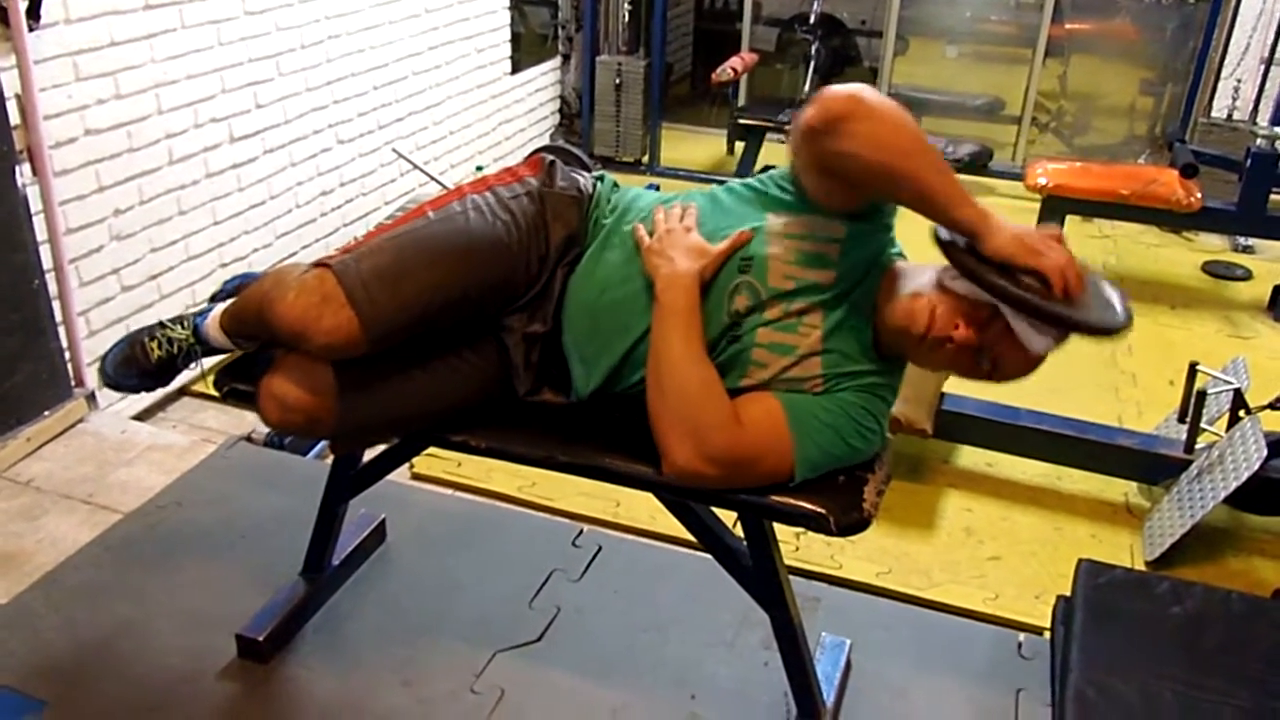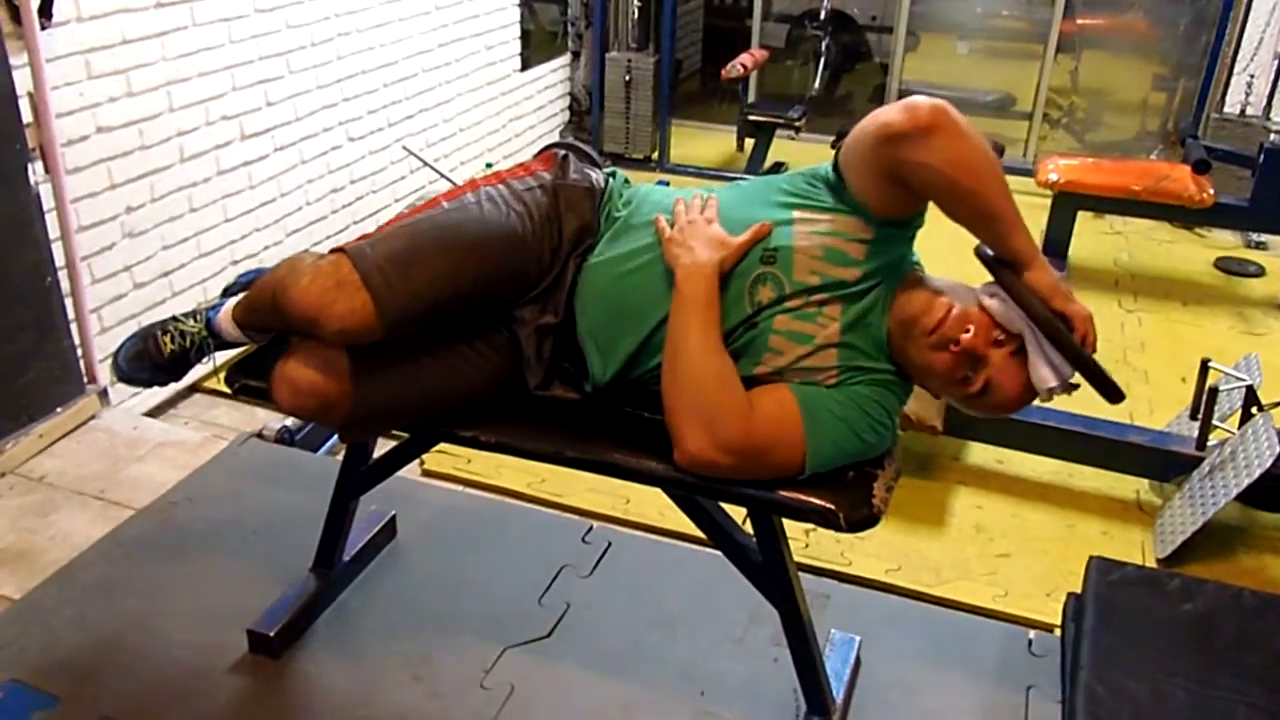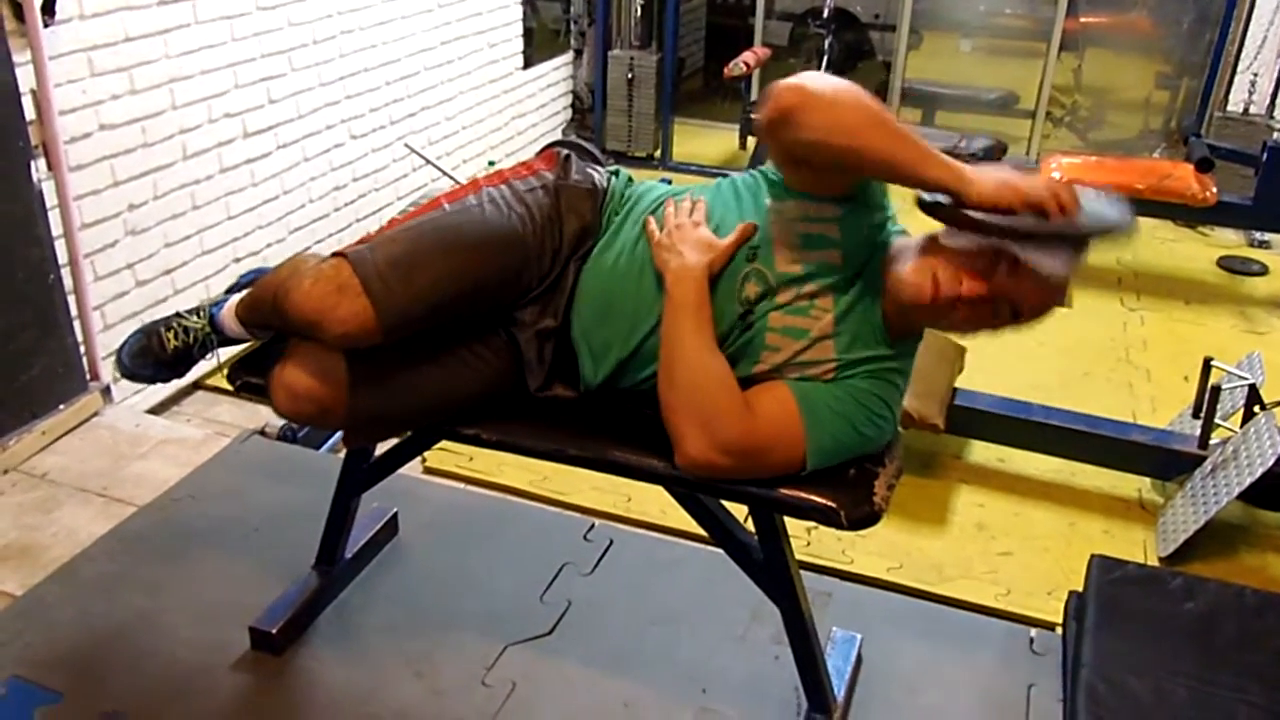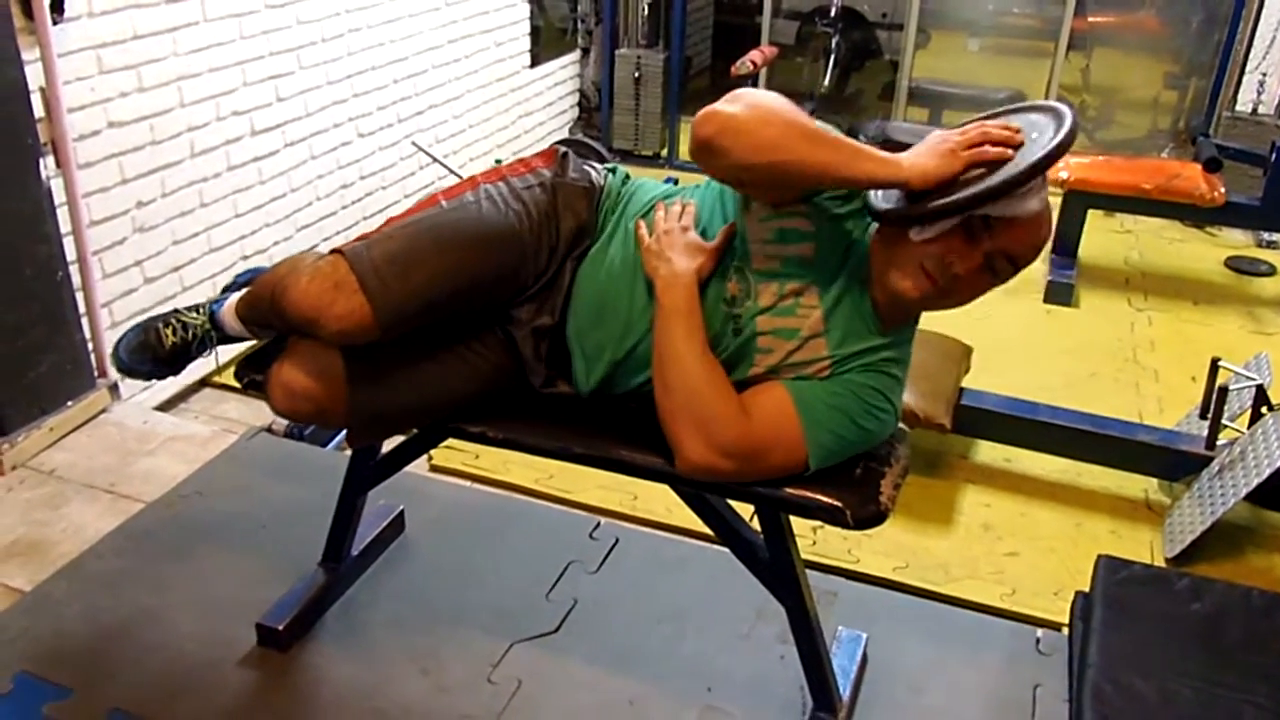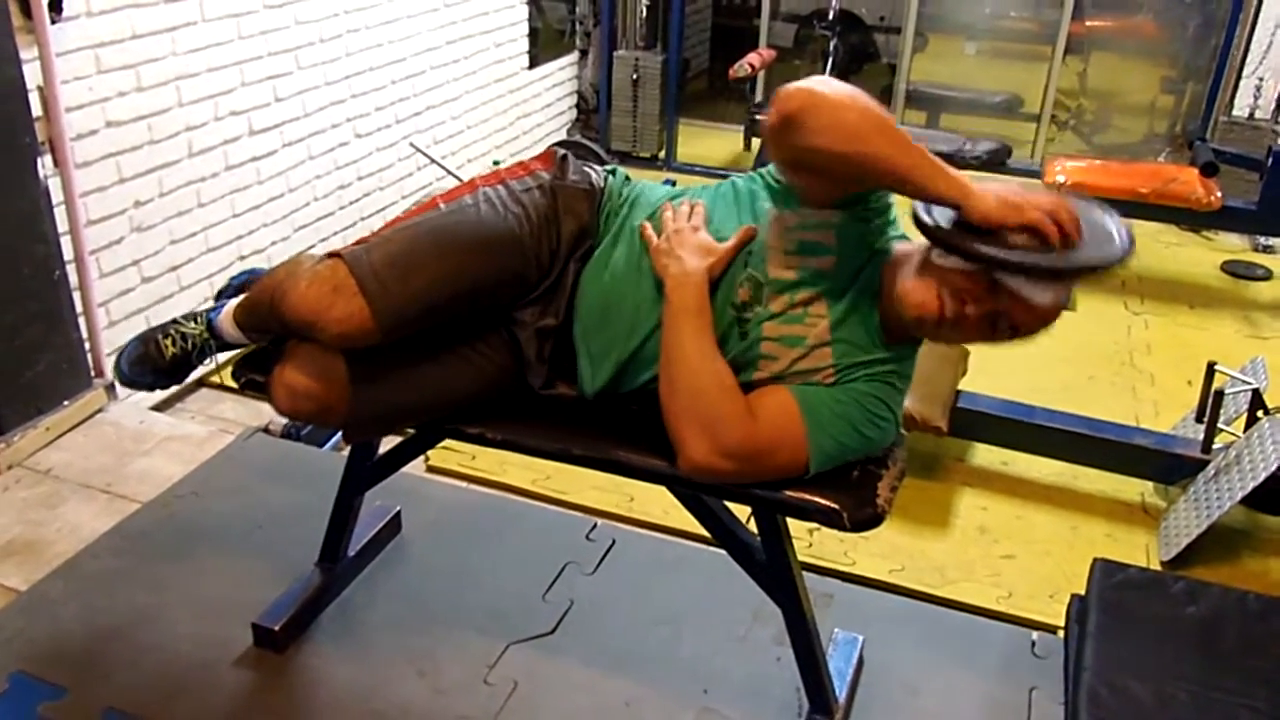
dt=0.3s
person 1, frame 1
left shoulder: (852, 412)
right shoulder: (860, 223)
left elbow: (696, 454)
right elbow: (839, 111)
left wrist: (678, 282)
right wrist: (989, 227)
left hip: (533, 358)
left knee: (293, 403)
right knee: (317, 322)
left ankle: (263, 326)
right ankle: (225, 321)
person 1, frame 2
left shoulder: (862, 410)
right shoulder: (880, 233)
left elbow: (706, 442)
right elbow: (918, 124)
left wrist: (696, 274)
right wrist: (1033, 266)
left hip: (548, 347)
left knee: (305, 387)
right knee: (331, 303)
left ankle: (281, 310)
right ankle: (237, 316)
person 1, frame 3
left shoulder: (864, 401)
right shoulder: (855, 211)
left elbow: (707, 445)
right elbow: (793, 103)
left wrist: (687, 275)
right wrist: (968, 180)
left hip: (544, 353)
left knee: (304, 392)
right knee: (331, 309)
left ankle: (274, 321)
right ankle: (240, 312)
person 1, frame 4
left shoulder: (866, 390)
right shoulder: (844, 196)
left elbow: (709, 448)
right elbow: (719, 130)
left wrist: (676, 280)
right wrist: (906, 166)
left hip: (544, 352)
left knee: (301, 393)
right knee: (329, 301)
left ankle: (278, 306)
right ankle: (239, 309)
person 1, frame 5
left shoulder: (866, 400)
right shoulder: (866, 205)
left elbow: (712, 449)
right elbow: (802, 107)
left wrist: (687, 281)
right wrist: (970, 193)
left hip: (544, 351)
left knee: (304, 392)
right knee: (327, 312)
left ankle: (274, 315)
right ankle: (237, 318)
